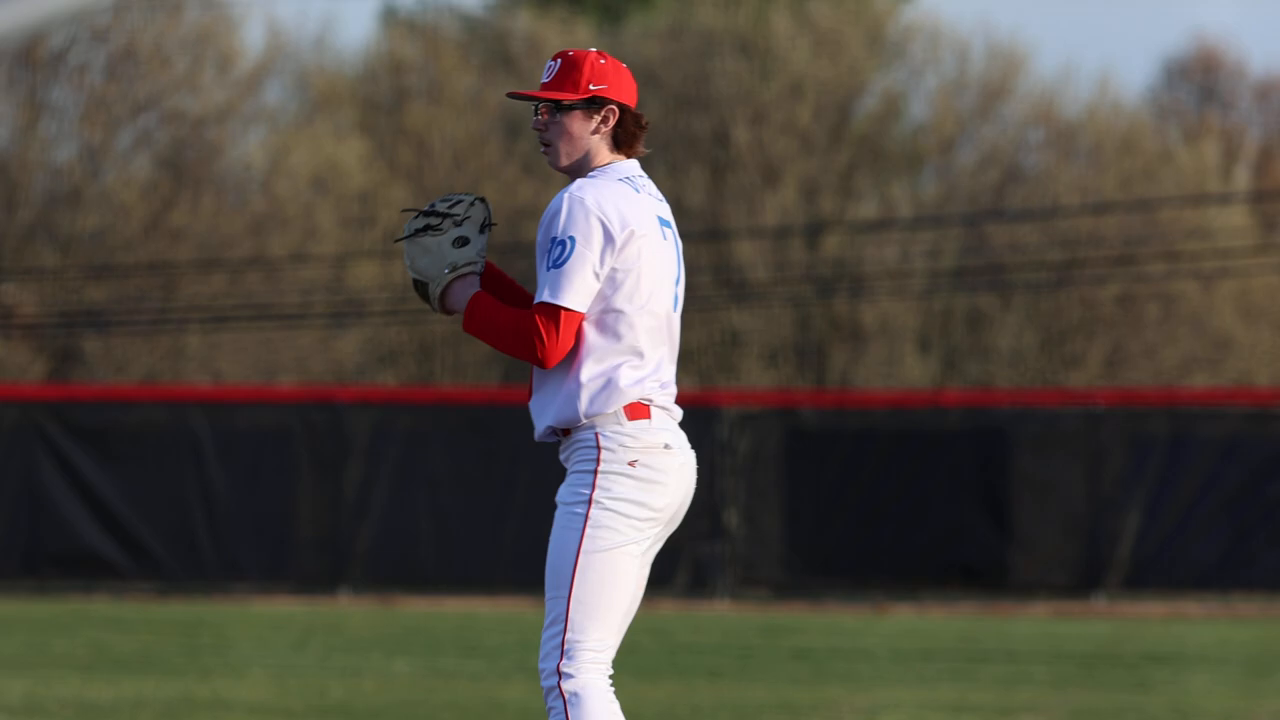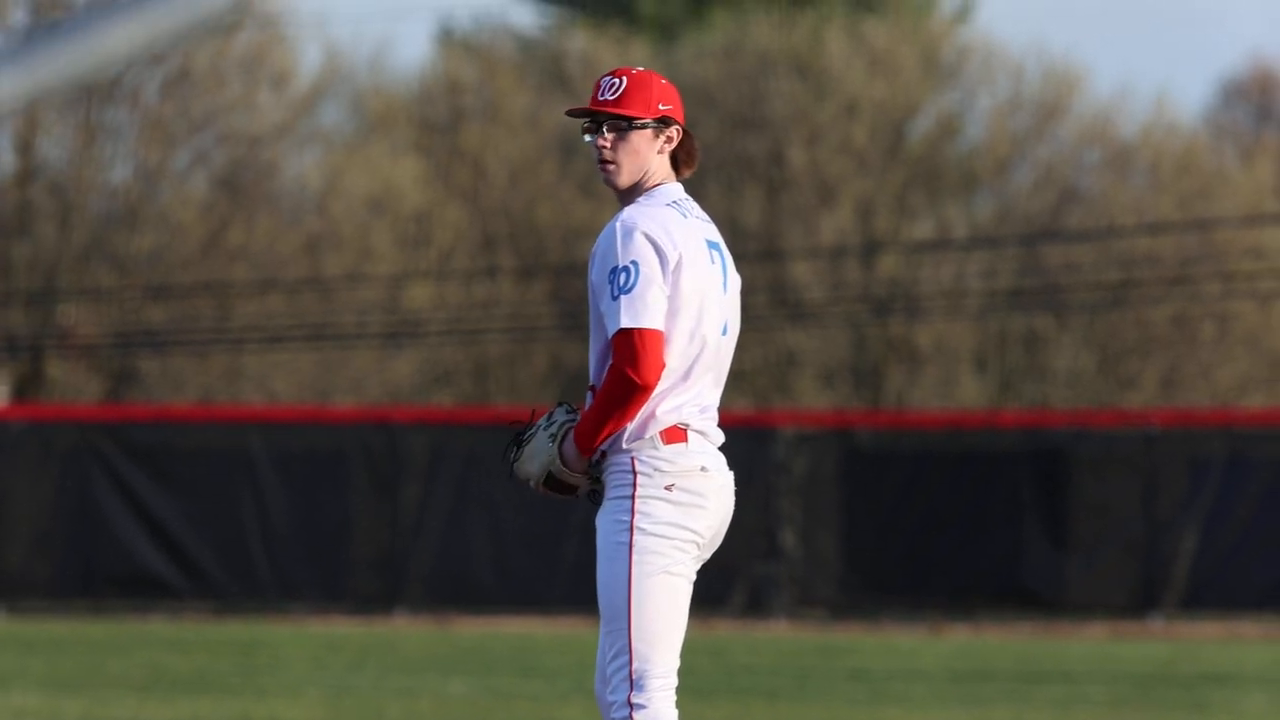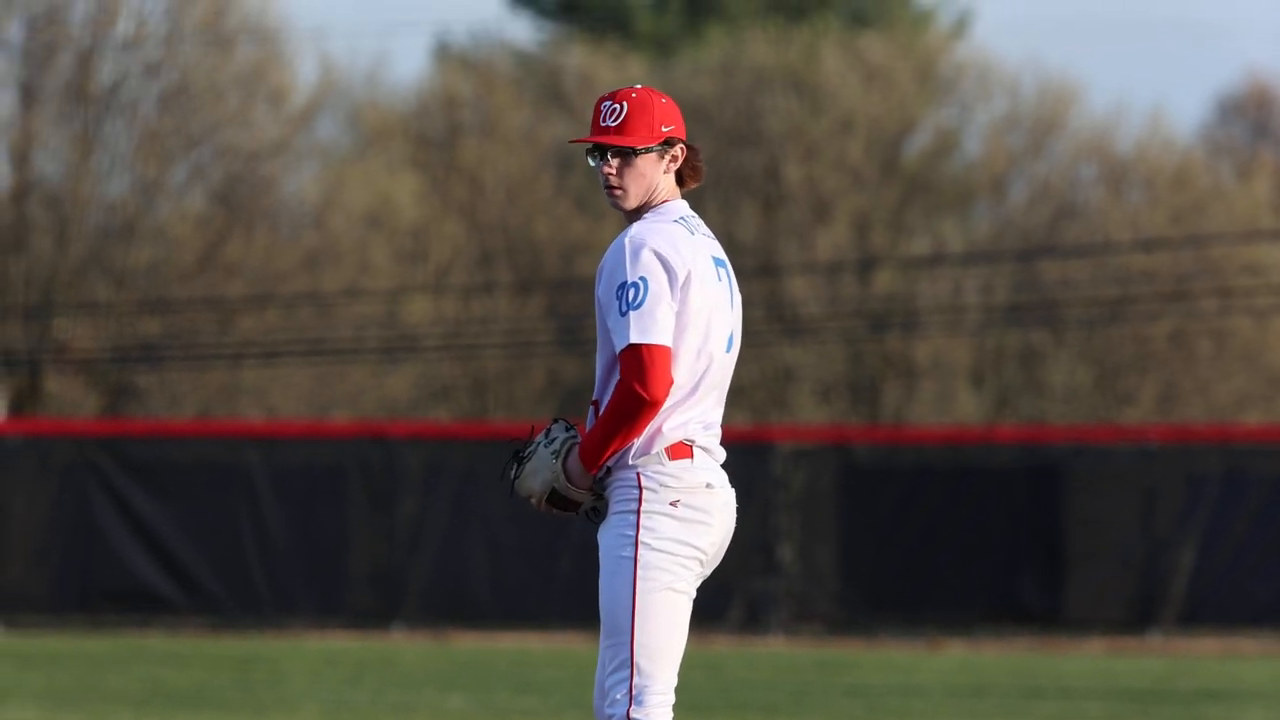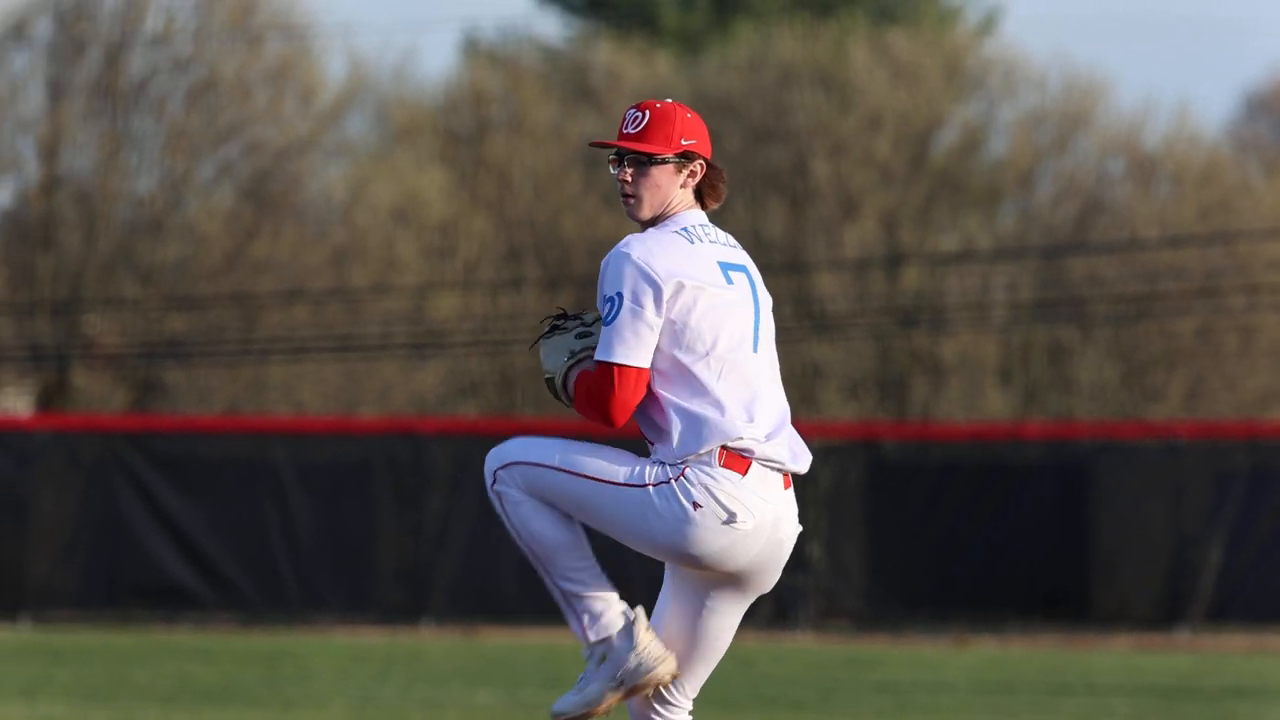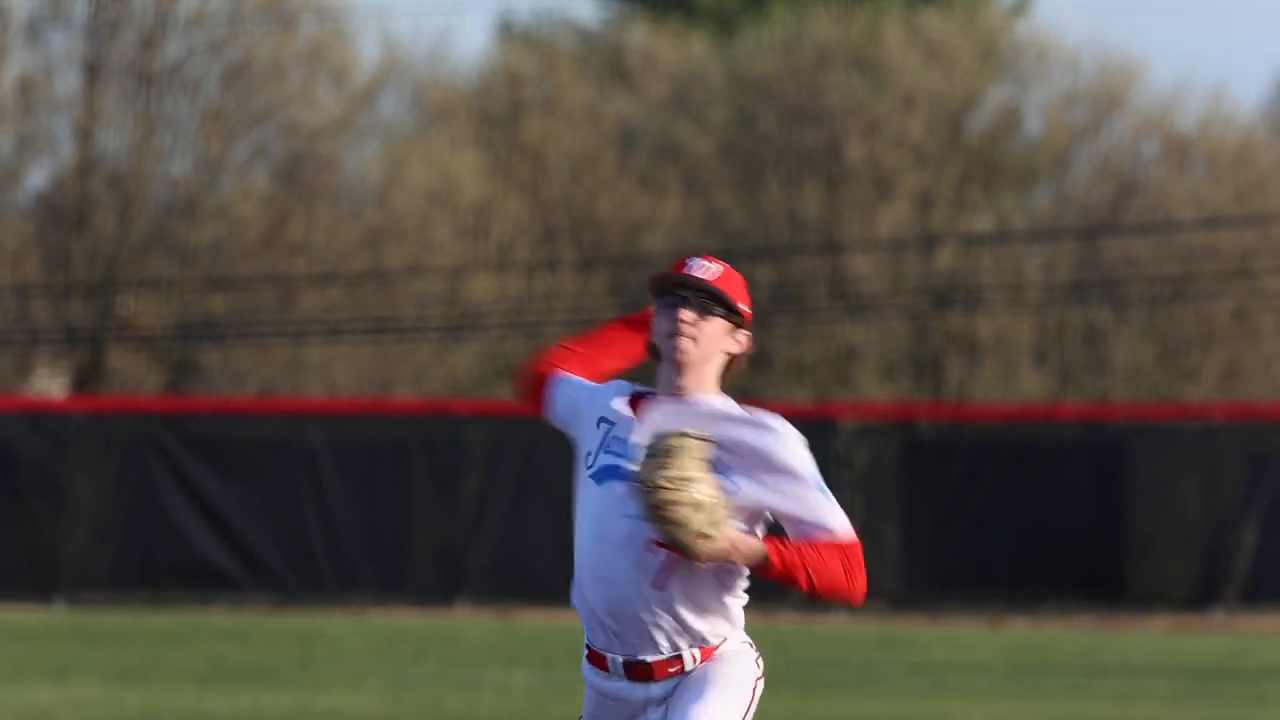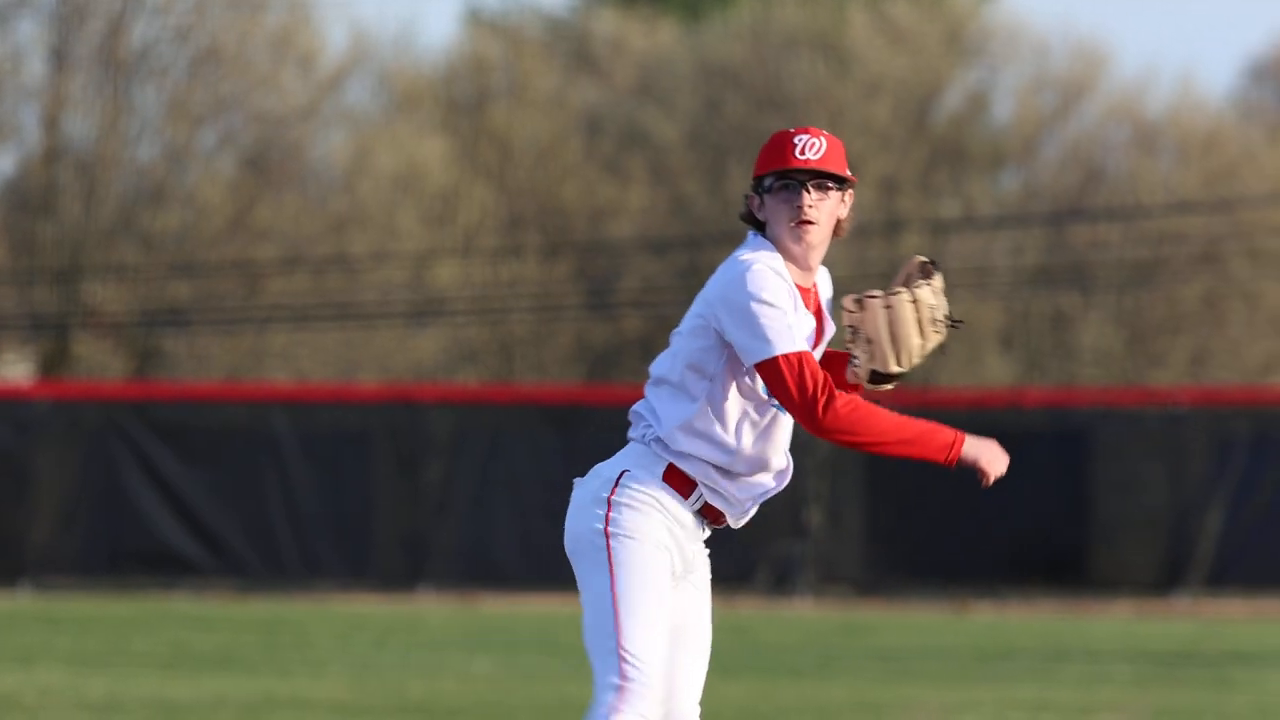
dt=0.7s
person 1, frame 1
left shoulder: (583, 202)
right shoulder: (648, 202)
left elbow: (547, 341)
left wrist: (468, 309)
right wrist: (485, 278)
left hip: (616, 455)
right hip: (657, 449)
right knee: (573, 663)
person 1, frame 2
left shoulder: (635, 228)
right shoulder: (702, 228)
left elbow: (637, 368)
left wrist: (581, 441)
right wrist: (594, 431)
left hip: (652, 476)
right hip: (702, 468)
person 1, frame 3
left shoulder: (642, 245)
right shoulder: (705, 245)
left elbow: (647, 384)
left wrist: (586, 459)
right wrist: (597, 449)
left hip: (657, 494)
right hip: (703, 489)
person 1, frame 4
left shoulder: (638, 256)
right shoulder: (735, 258)
left elbow: (615, 402)
left wrist: (570, 377)
right wrist: (611, 344)
left hip: (707, 499)
right hip: (773, 513)
left knee: (508, 465)
left ankle: (618, 642)
person 1, frame 5
left shoulder: (774, 444)
right shoulder: (606, 407)
left elbow: (849, 581)
right elbow: (539, 374)
left wrist: (753, 549)
right wrist: (646, 321)
left hip: (709, 678)
person 1, frame 6
left shoulder: (813, 285)
right shoulder: (751, 279)
right elbow: (815, 408)
left wrist: (844, 366)
right wrist: (959, 444)
left hip: (681, 535)
right hip: (635, 506)
